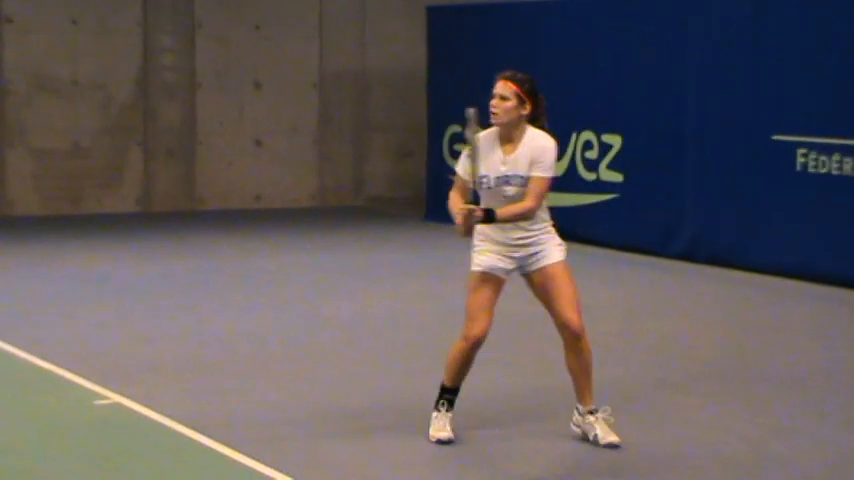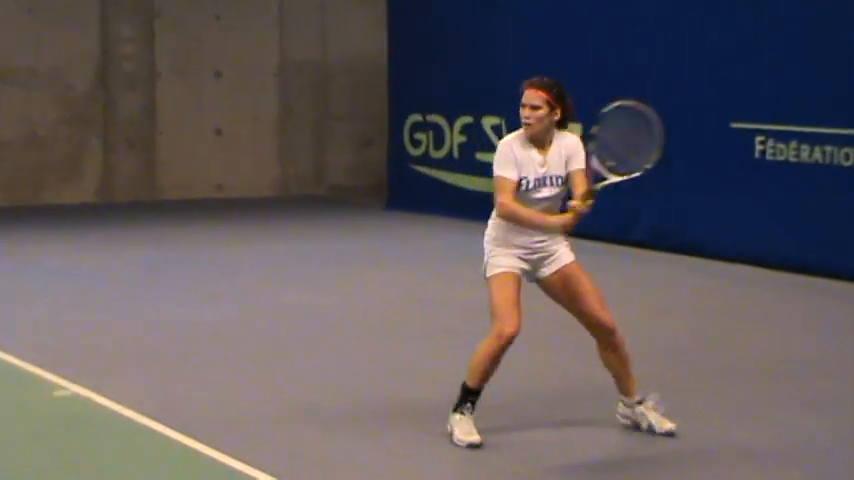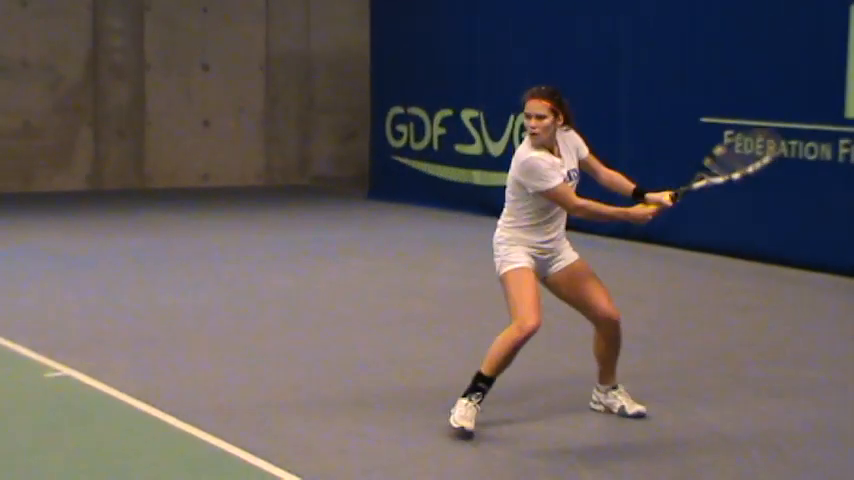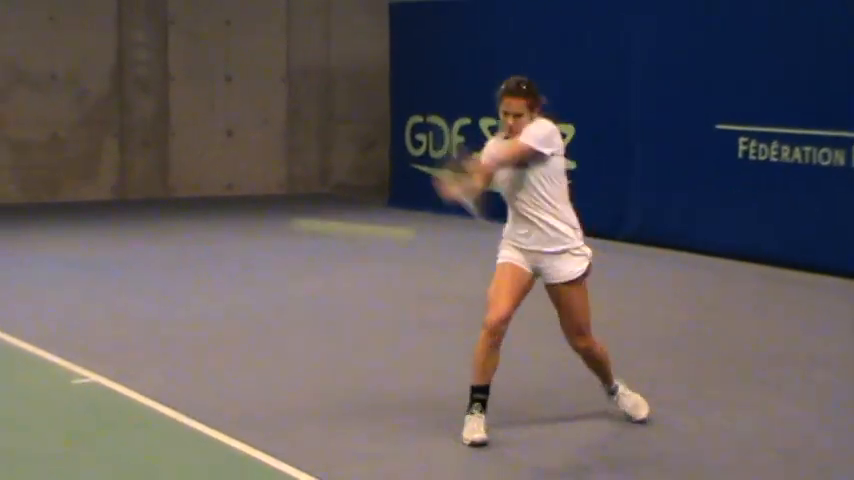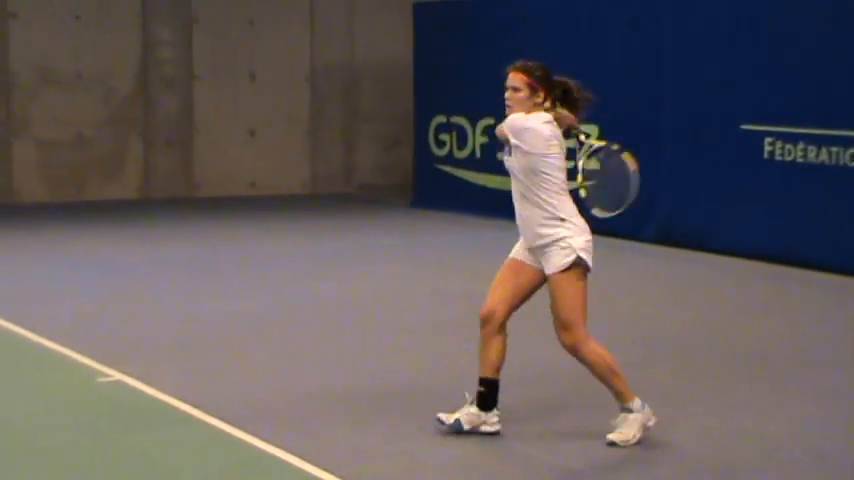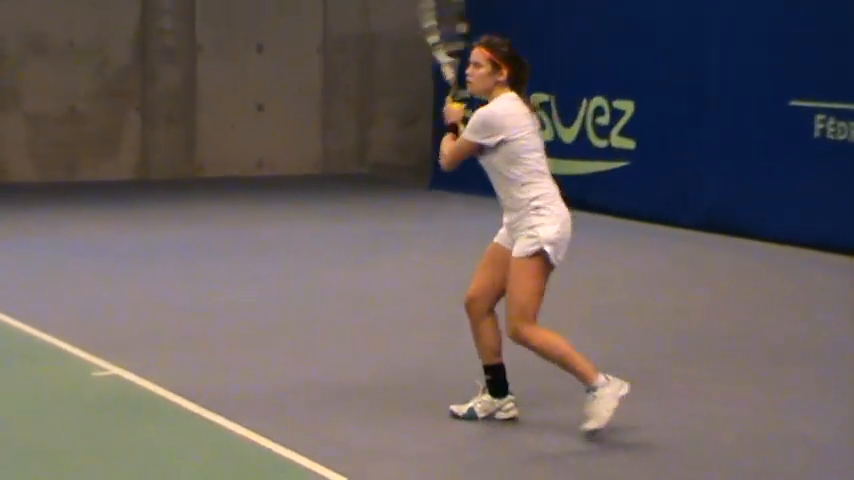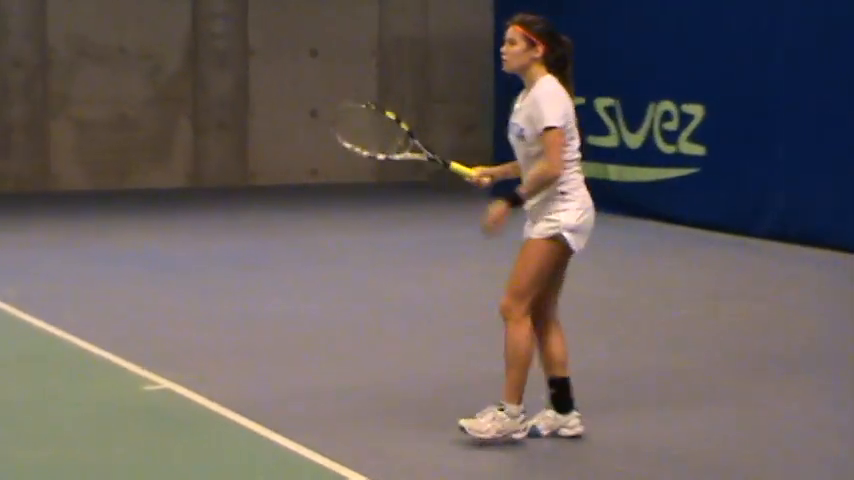
dt=0.3s
person 1, frame 1
left shoulder: (543, 144)
right shoulder: (479, 143)
left elbow: (532, 205)
right elbow: (457, 194)
left wrist: (489, 214)
right wrist: (462, 217)
left hip: (540, 245)
right hip: (493, 246)
left knee: (573, 327)
right knee: (474, 334)
left ankle: (588, 414)
right ankle: (443, 406)
person 1, frame 2
left shoulder: (570, 144)
right shoulder: (510, 146)
left elbow: (580, 191)
right elbow: (503, 207)
left wrist: (578, 206)
right wrist: (549, 221)
left hip: (551, 249)
right hip: (506, 248)
left knee: (604, 325)
right knee: (506, 331)
left ankle: (633, 405)
right ankle: (463, 410)
person 1, frame 3
left shoulder: (568, 138)
right shoulder: (530, 159)
left elbow: (601, 172)
right elbow: (574, 205)
left wrist: (645, 196)
right wrist: (631, 212)
left hip: (554, 248)
right hip: (517, 247)
left knee: (608, 316)
right knee: (527, 324)
left ankle: (606, 391)
right ankle: (470, 399)
person 1, frame 4
left shoulder: (546, 131)
right shoulder: (495, 145)
left elbow: (503, 156)
right elbow: (480, 172)
left wrist: (466, 182)
right wrist: (463, 184)
left hip: (562, 248)
right hip: (519, 247)
left knee: (582, 341)
right knee: (494, 321)
left ankle: (614, 389)
right ankle: (476, 411)
person 1, frame 5
left shoulder: (521, 124)
right shoulder: (546, 127)
left elbow: (504, 129)
left wrist: (539, 111)
left hip: (562, 240)
right hip: (533, 242)
left knee: (574, 338)
right knee: (492, 317)
left ankle: (634, 409)
right ankle: (483, 410)
person 1, frame 6
left shoulder: (493, 114)
right shoulder: (511, 108)
left elbow: (448, 161)
left wrist: (451, 126)
right wrist: (464, 124)
left hip: (540, 224)
right hip: (519, 223)
left knee: (521, 327)
right knee: (476, 302)
left ankle: (600, 385)
right ankle: (497, 395)
person 1, frame 7
left shoulder: (546, 95)
right shoulder: (529, 95)
left elbow: (554, 167)
left wrist: (509, 202)
right wrist: (497, 171)
left hip: (560, 216)
right hip: (548, 215)
left knee: (514, 308)
right knee: (539, 313)
right ankle: (563, 411)
